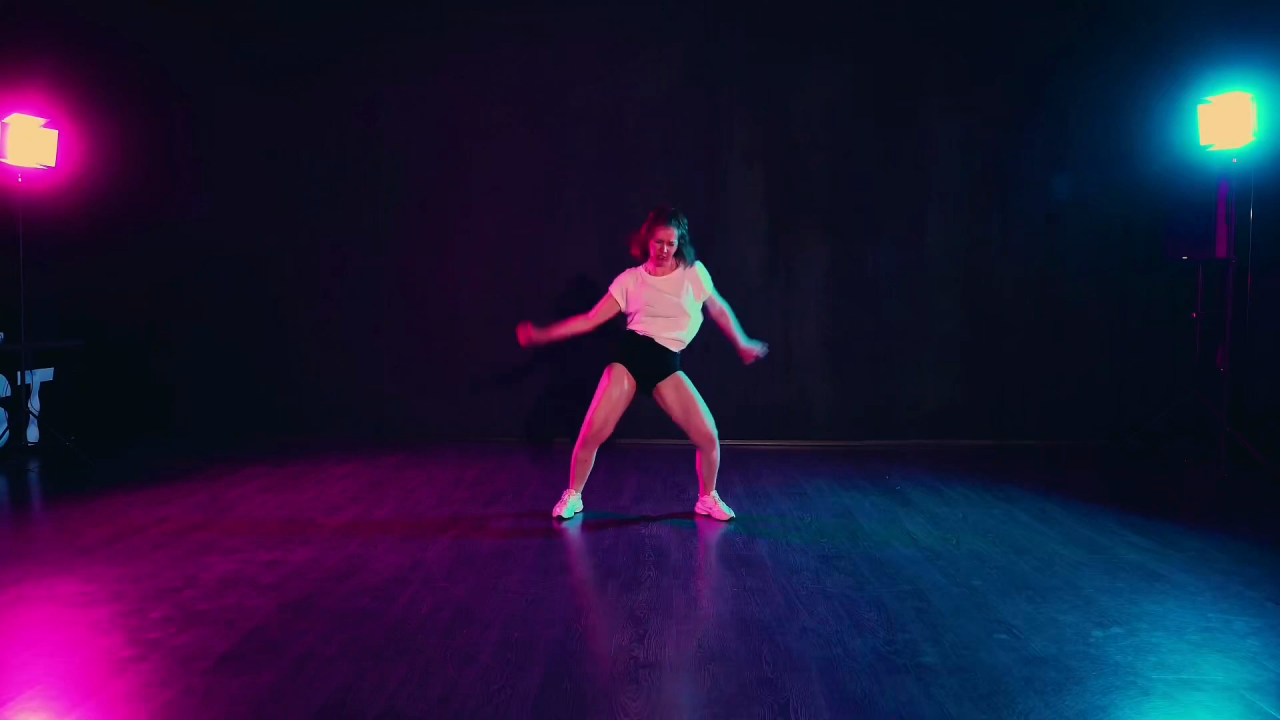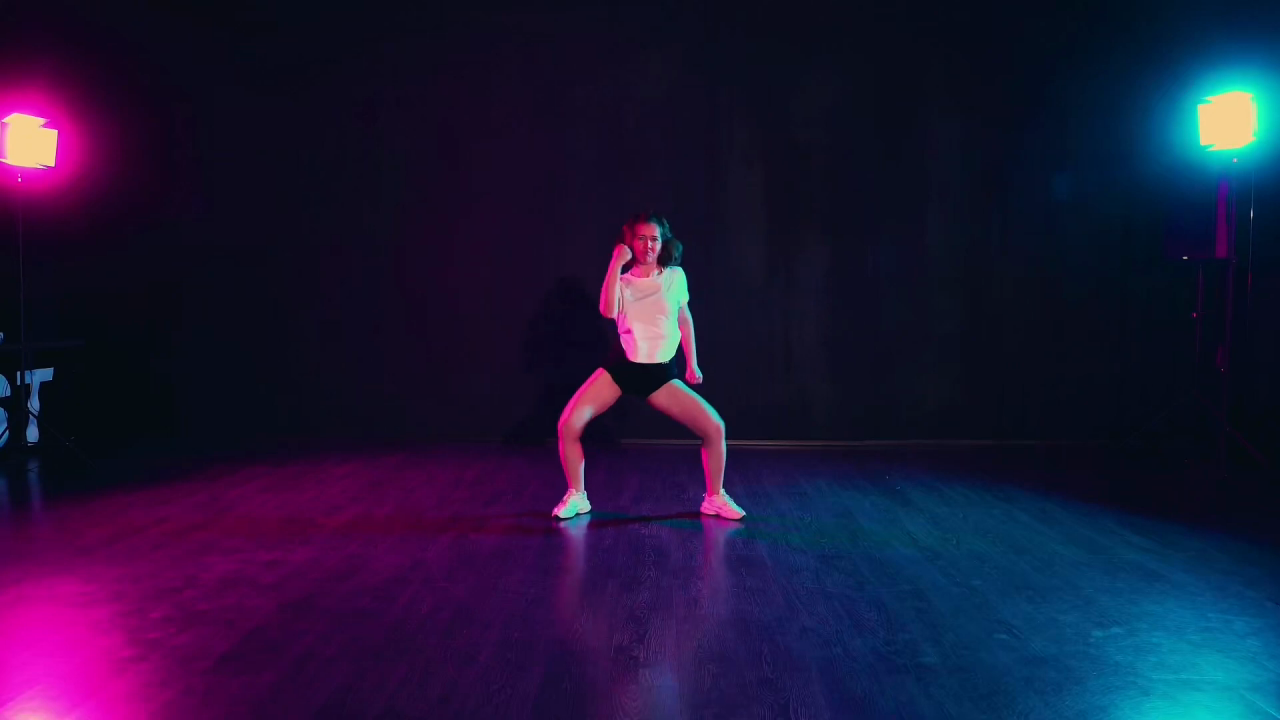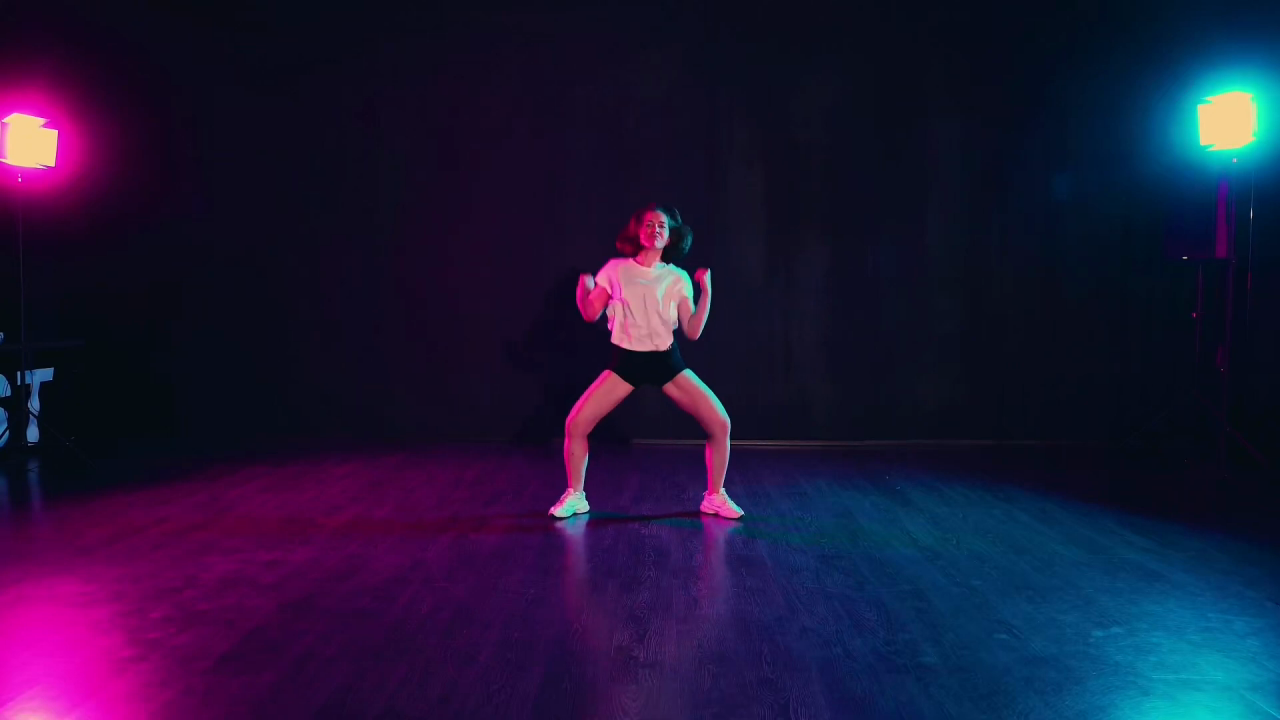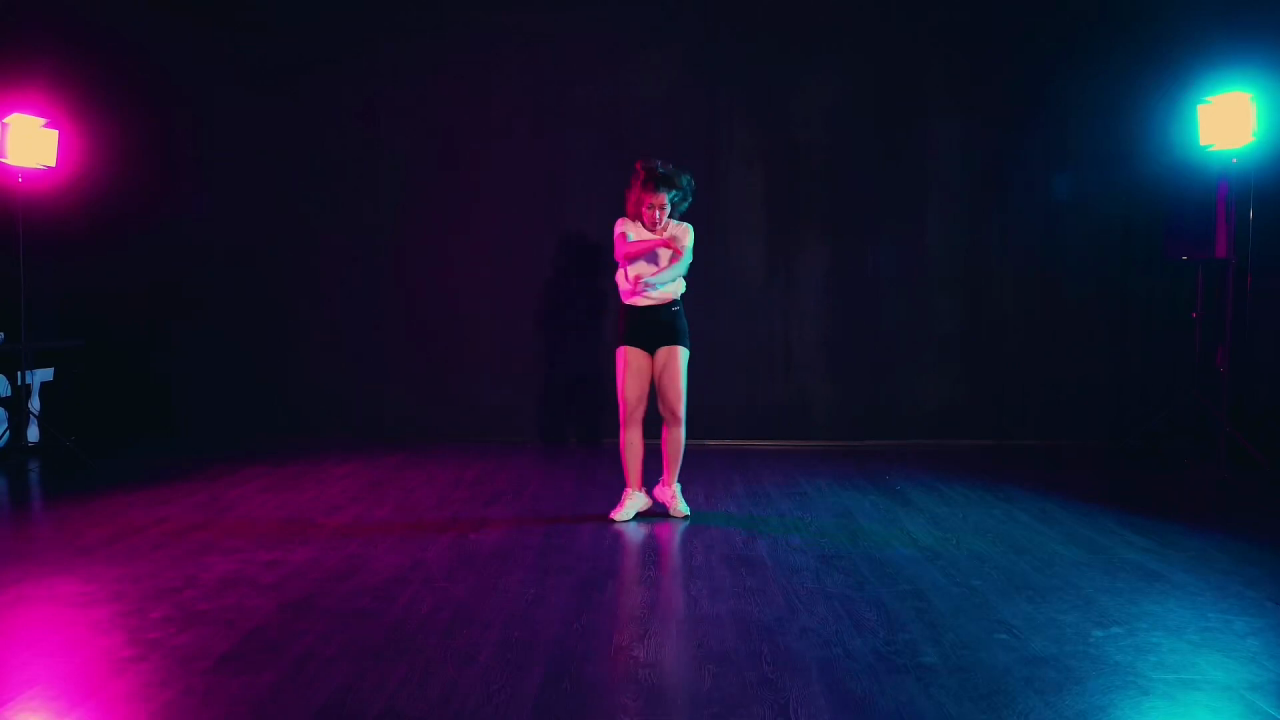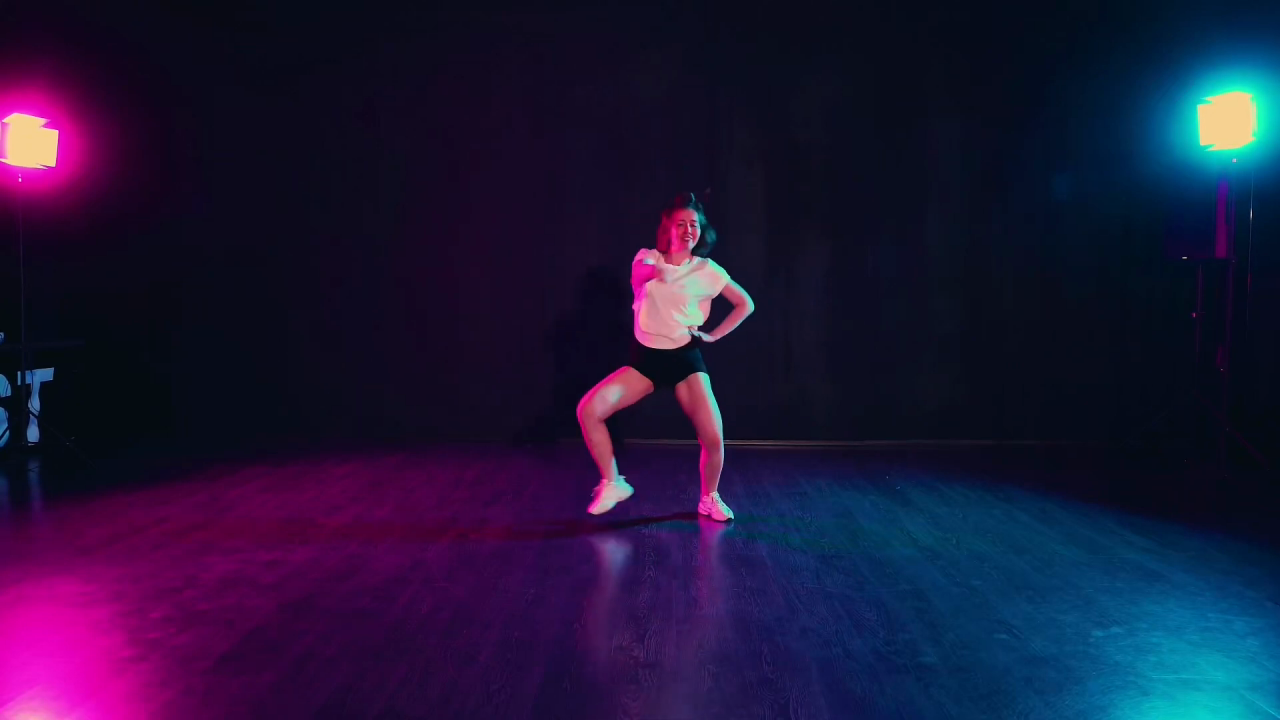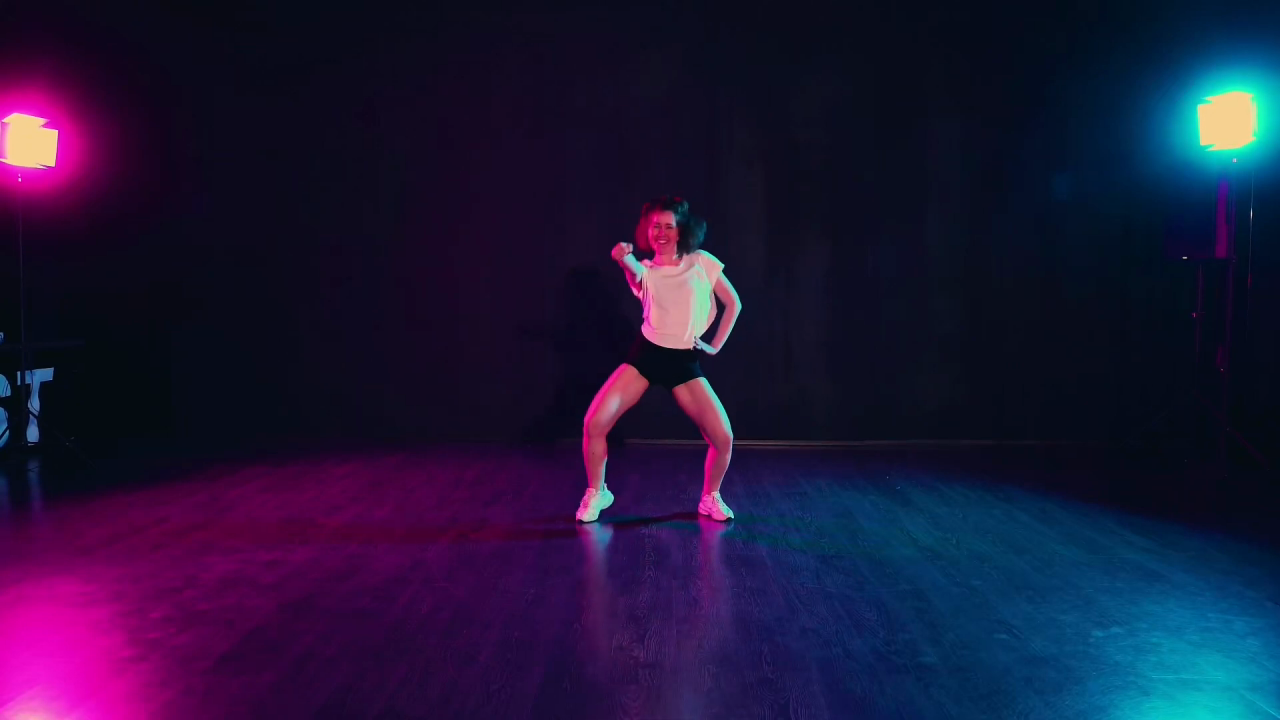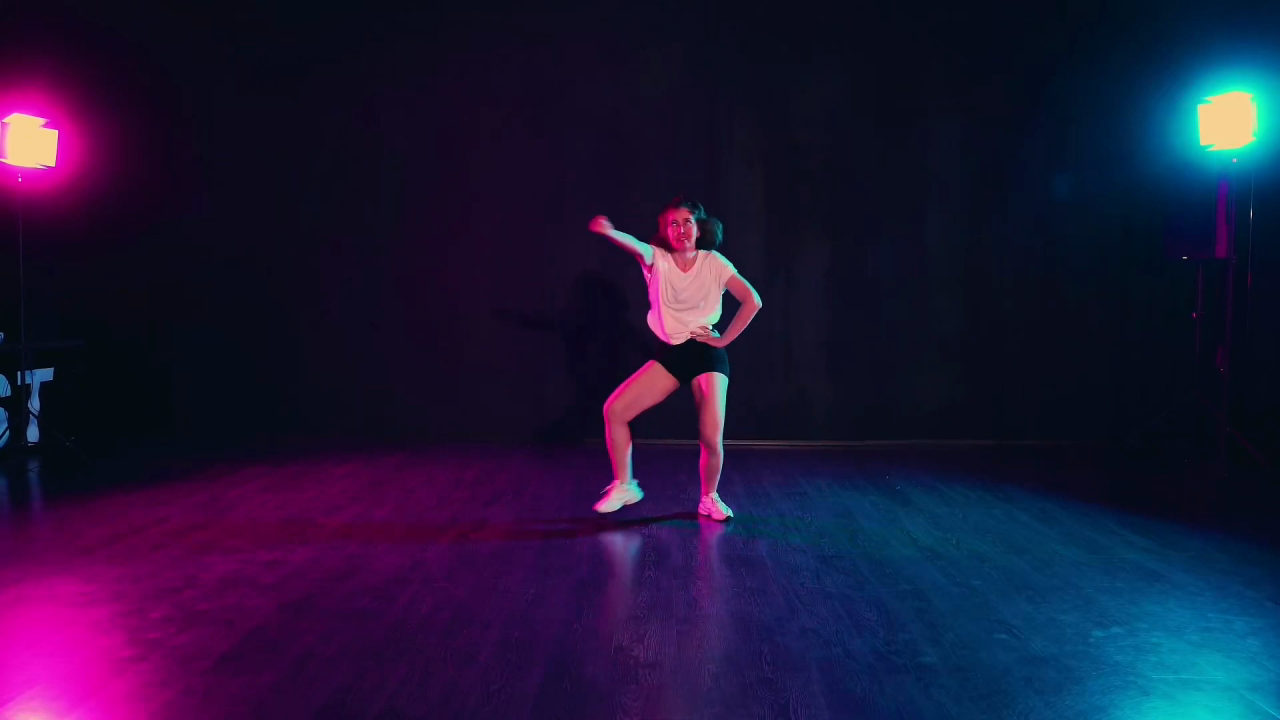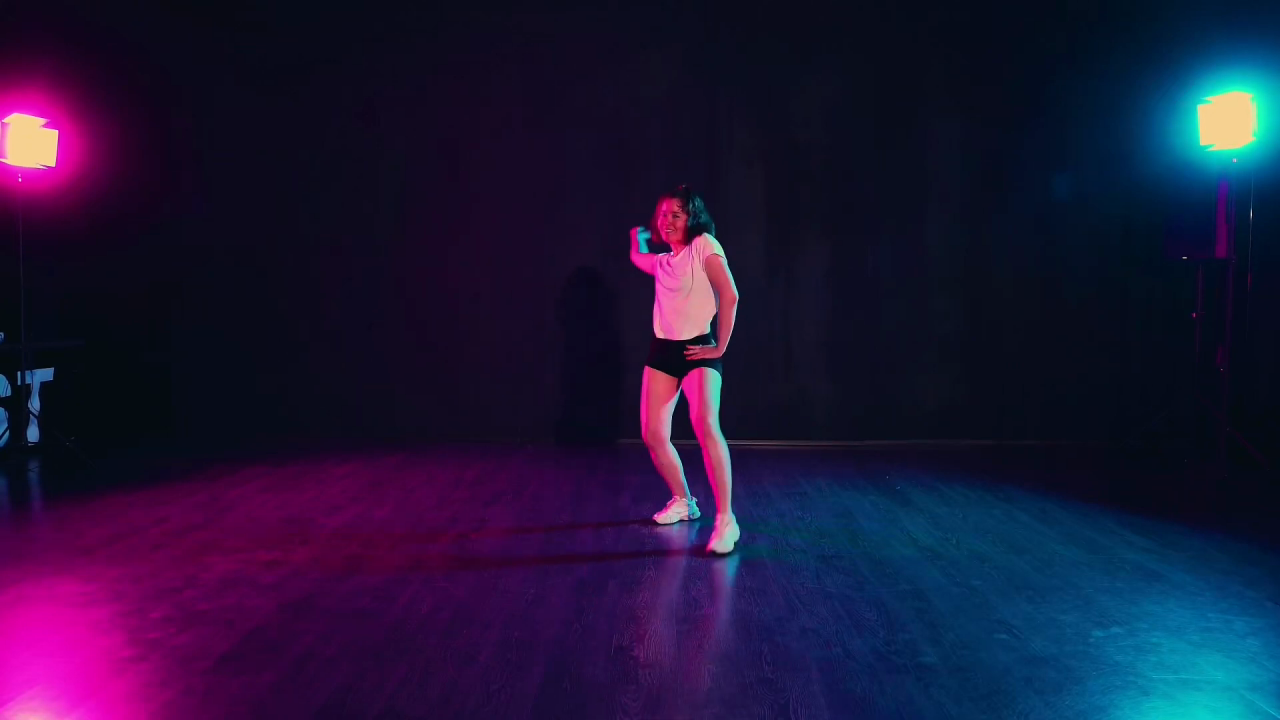
dt=0.4s
person 1, frame 1
left shoulder: (693, 271)
right shoulder: (630, 279)
left elbow: (718, 308)
right elbow: (592, 319)
left wrist: (742, 343)
right wrist: (543, 334)
left hip: (666, 365)
right hip: (629, 356)
left knee: (707, 436)
right knee: (593, 433)
left ankle: (708, 498)
right ankle: (572, 496)
person 1, frame 2
left shoulder: (676, 276)
right shoulder: (619, 278)
left elbow: (685, 319)
right elbow: (608, 310)
left wrist: (692, 363)
right wrist: (616, 265)
left hip: (660, 373)
right hip: (621, 368)
left knee: (714, 429)
right knee: (568, 426)
left ankle: (715, 498)
right ankle: (576, 495)
person 1, frame 3
left shoulder: (678, 278)
right shoulder: (615, 268)
left elbow: (694, 332)
right elbow: (590, 313)
left wrist: (707, 291)
right wrist: (583, 289)
left hip: (666, 362)
right hip: (625, 361)
left knee: (720, 424)
right knee: (575, 423)
left ankle: (715, 496)
right ankle: (575, 495)
person 1, frame 4
left shoulder: (682, 230)
right shoulder: (625, 227)
left elbow: (680, 266)
right elbow: (623, 254)
left wrist: (652, 279)
right wrist: (659, 243)
left hip: (669, 320)
right hip: (634, 323)
left knee: (674, 411)
right knee: (630, 414)
left ankle: (670, 488)
right ankle: (633, 493)
person 1, frame 5
left shoulder: (708, 270)
right shoulder: (647, 258)
left elbow: (745, 305)
right elbow: (638, 275)
left wrist: (713, 334)
right wrist: (652, 271)
left hip: (686, 358)
right hip: (645, 358)
left knee: (713, 437)
right knee: (588, 410)
left ankle: (709, 498)
right ankle: (611, 484)
person 1, frame 6
left shoulder: (705, 263)
right shoulder: (642, 269)
left elbow: (734, 304)
right elbow: (637, 273)
left wrist: (715, 346)
right wrist: (625, 259)
left hip: (685, 361)
right hip: (646, 355)
left knee: (723, 438)
right knee: (594, 424)
left ankle: (710, 498)
right ankle: (596, 493)
person 1, frame 7
left shoulder: (715, 263)
right shoulder: (656, 259)
left elbow: (753, 302)
right elbow: (637, 247)
left wrist: (724, 339)
right wrist: (611, 232)
left hip: (706, 355)
right hip: (669, 354)
left knee: (711, 438)
right knee: (613, 410)
left ankle: (709, 498)
right ankle: (622, 486)
person 1, frame 8
left shoulder: (705, 245)
right shoulder: (663, 262)
left elbow: (729, 296)
right elbow: (639, 258)
left wrist: (720, 346)
right wrist: (638, 236)
left hip: (699, 354)
right hip: (662, 353)
left knee: (704, 425)
right knee: (653, 435)
left ankle: (725, 519)
right ankle: (682, 501)
